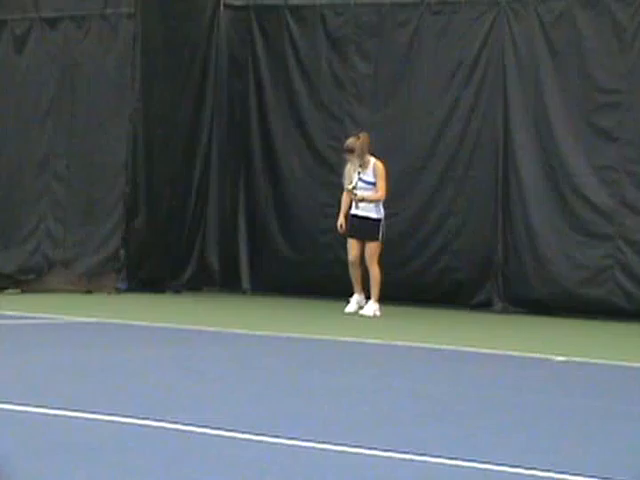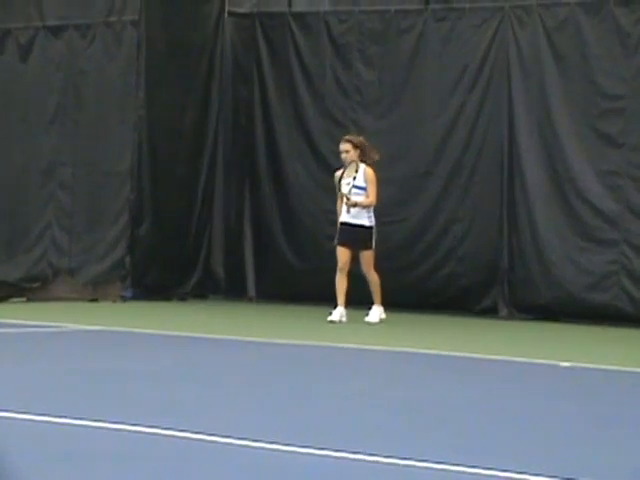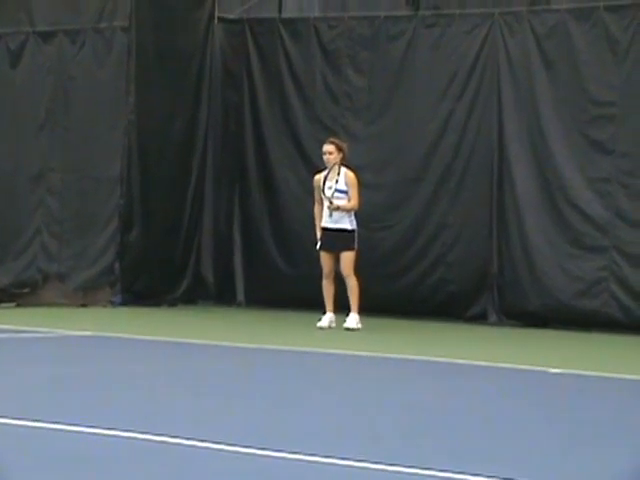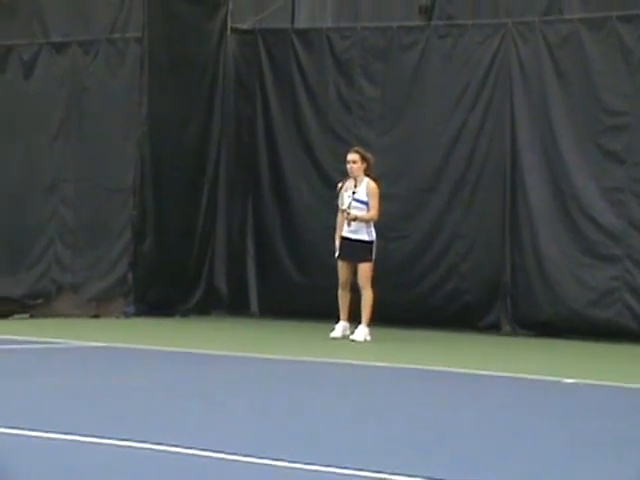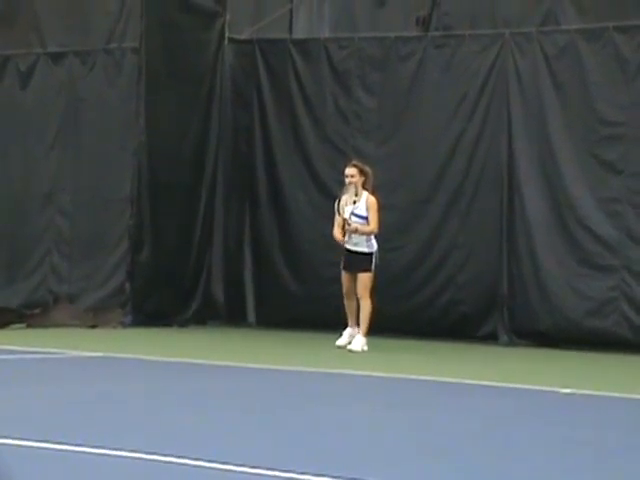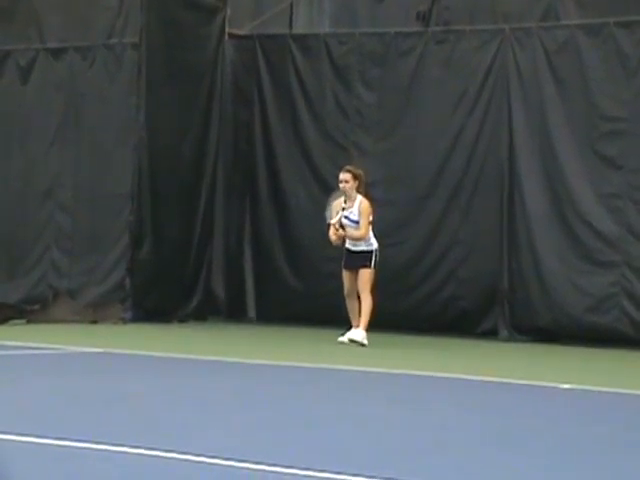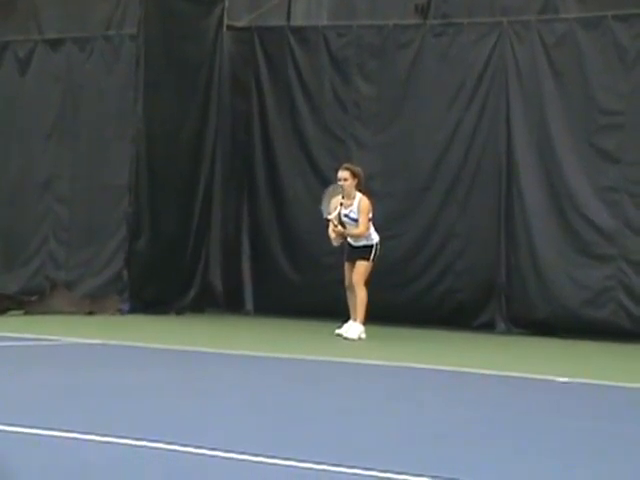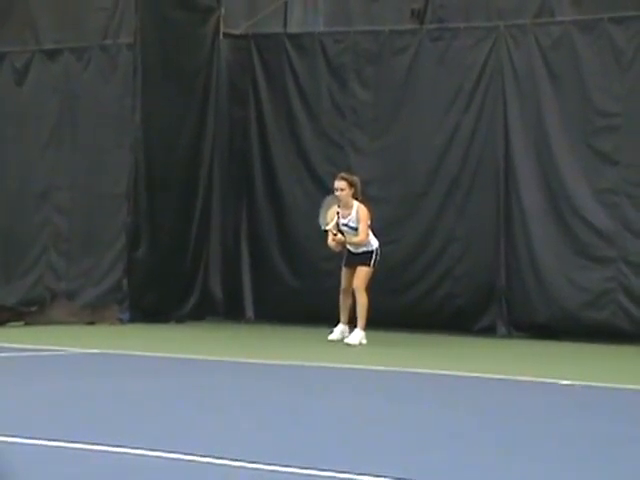
dt=0.4s
person 1, frame 1
left shoulder: (377, 166)
right shoulder: (350, 168)
left elbow: (381, 195)
left wrist: (363, 197)
right wrist: (342, 215)
left hip: (373, 219)
right hip: (355, 218)
left knee: (371, 262)
right knee: (352, 260)
left ankle: (373, 303)
right ankle: (358, 296)
person 1, frame 2
left shoulder: (367, 172)
right shoulder: (340, 175)
left elbow: (372, 200)
left wrist: (356, 202)
right wrist: (339, 222)
left hip: (364, 226)
right hip: (345, 225)
left knee: (368, 270)
right knee: (341, 268)
left ankle: (377, 308)
right ankle: (340, 309)
person 1, frame 3
left shoulder: (348, 176)
right shoulder: (319, 179)
left elbow: (354, 204)
left wrist: (338, 206)
right wrist: (318, 229)
left hip: (346, 230)
right hip: (327, 230)
left knee: (347, 273)
right knee: (327, 274)
left ankle: (354, 316)
right ankle: (329, 315)
person 1, frame 4
left shoulder: (370, 186)
right shoulder: (342, 186)
left elbow: (374, 215)
left wrist: (356, 216)
right wrist: (337, 238)
left hip: (365, 241)
right hip: (347, 240)
left knee: (364, 285)
right knee: (343, 283)
left ankle: (364, 328)
right ankle: (343, 323)
person 1, frame 5
left shoulder: (370, 200)
right shoulder: (342, 200)
left elbow: (374, 229)
right elbow: (337, 227)
left wrist: (357, 229)
right wrist: (340, 237)
left hip: (366, 253)
right hip: (349, 251)
left knee: (363, 294)
right knee: (348, 293)
left ankle: (361, 338)
right ankle: (352, 328)
person 1, frame 6
left shoulder: (363, 204)
right shoulder: (337, 204)
left elbow: (363, 234)
right elbow: (333, 229)
left wrist: (345, 234)
right wrist: (335, 237)
left hip: (367, 251)
right hip: (350, 251)
left knee: (363, 290)
right knee: (348, 292)
left ankle: (362, 332)
right ankle: (355, 328)
person 1, frame 7
left shoulder: (363, 202)
right shoulder: (337, 202)
left elbow: (362, 231)
right elbow: (332, 228)
left wrist: (344, 232)
right wrist: (334, 236)
left hip: (368, 245)
right hip: (351, 245)
left knee: (357, 281)
right knee: (349, 284)
left ankle: (359, 326)
right ankle: (352, 321)
person 1, frame 8
left shoulder: (361, 210)
right shoulder: (334, 211)
left elbow: (363, 239)
right elbow: (331, 238)
left wrist: (344, 240)
right wrist: (334, 244)
left hip: (368, 251)
right hip: (351, 251)
left knee: (358, 287)
right knee: (344, 289)
left ankle: (360, 332)
right ankle: (343, 326)
